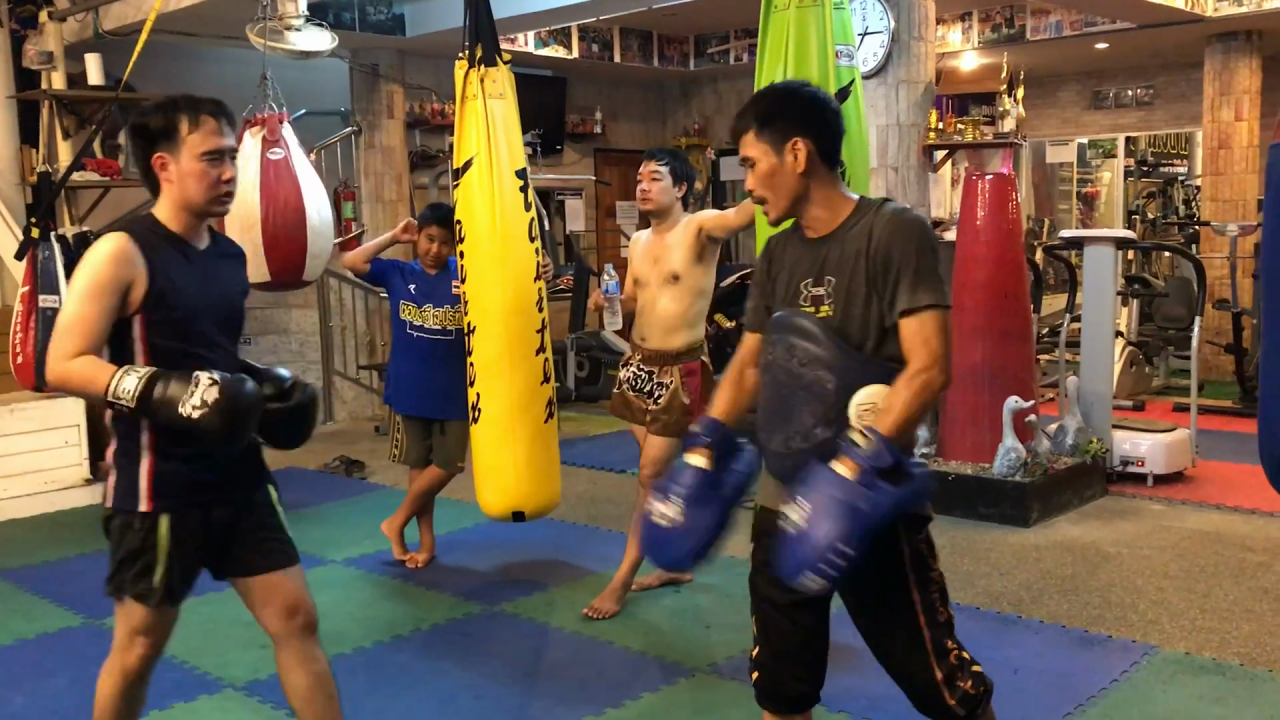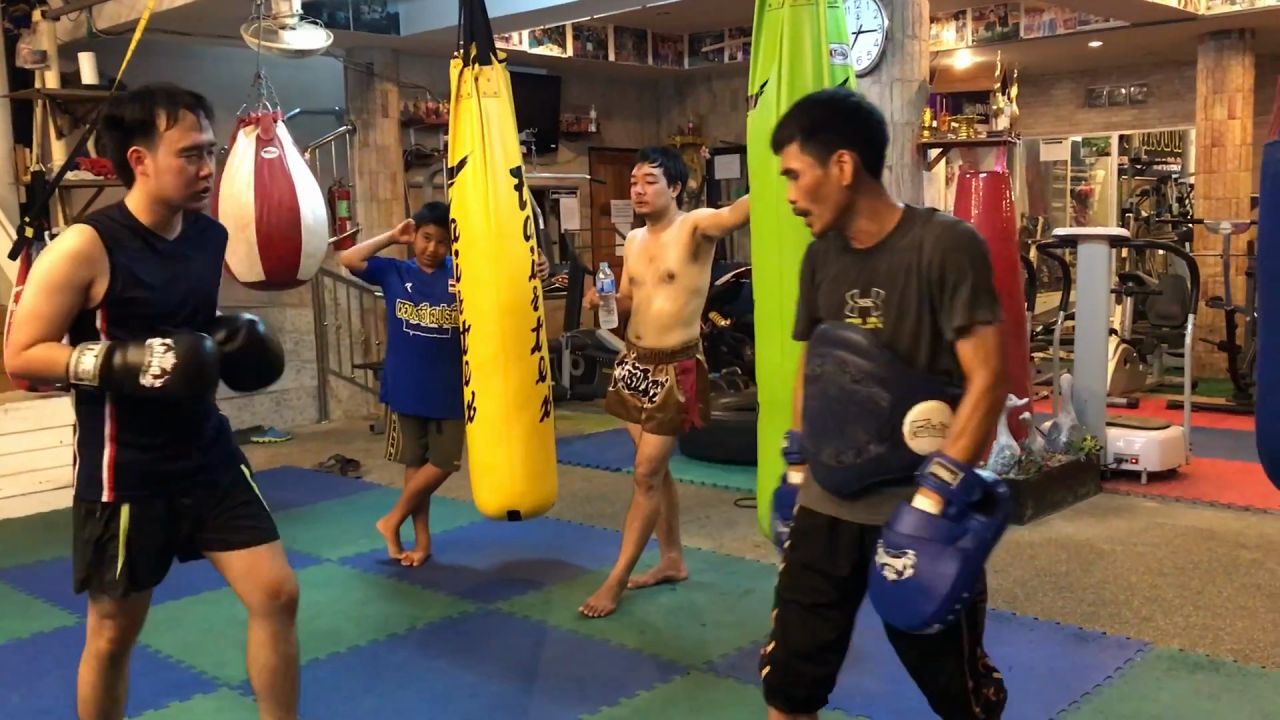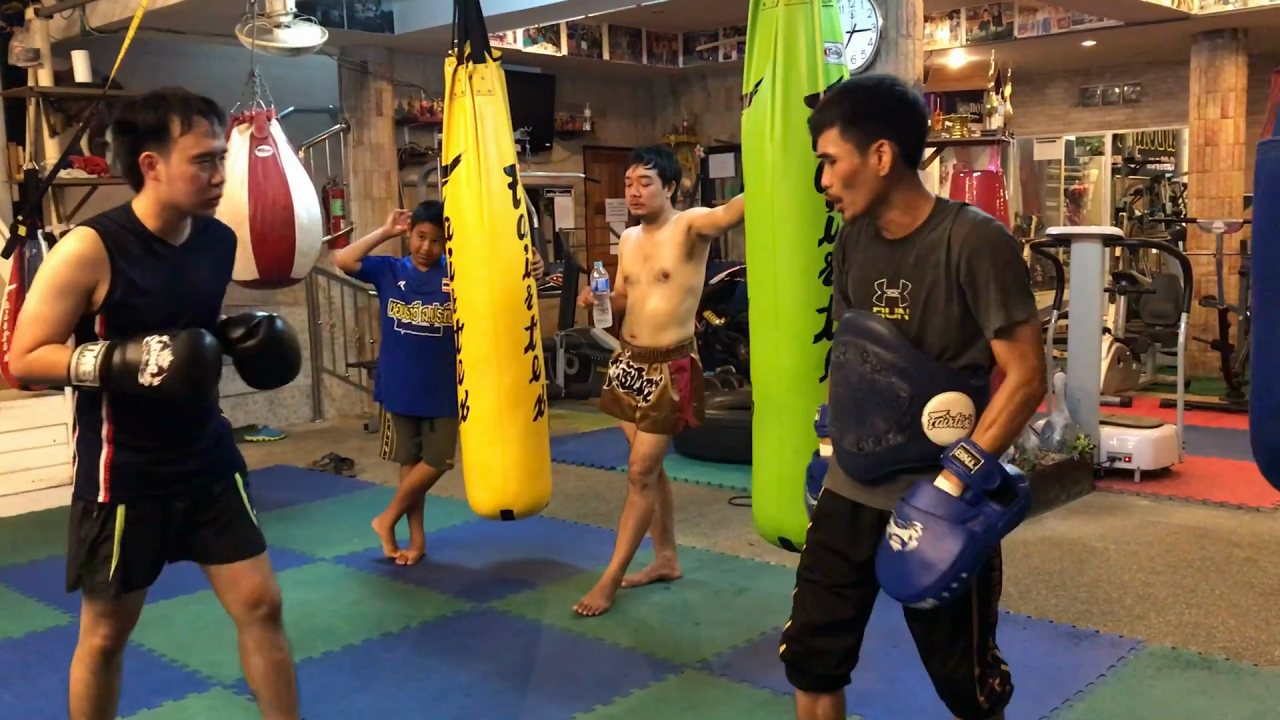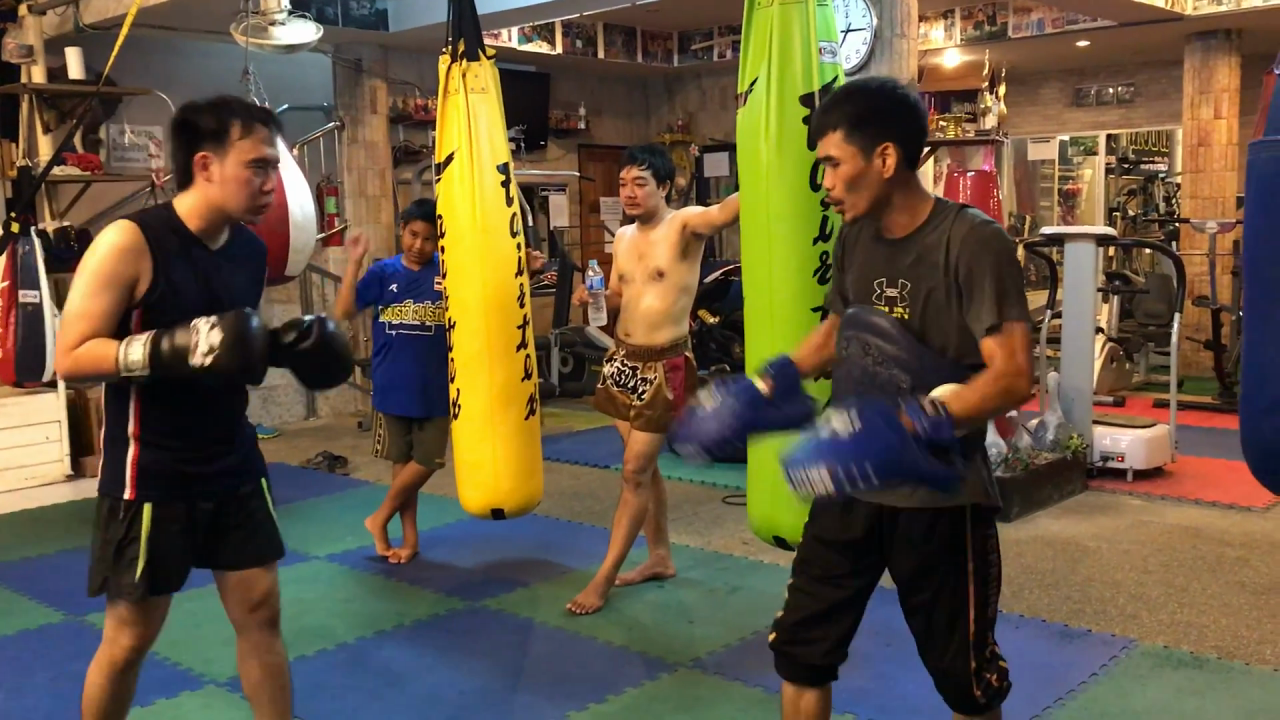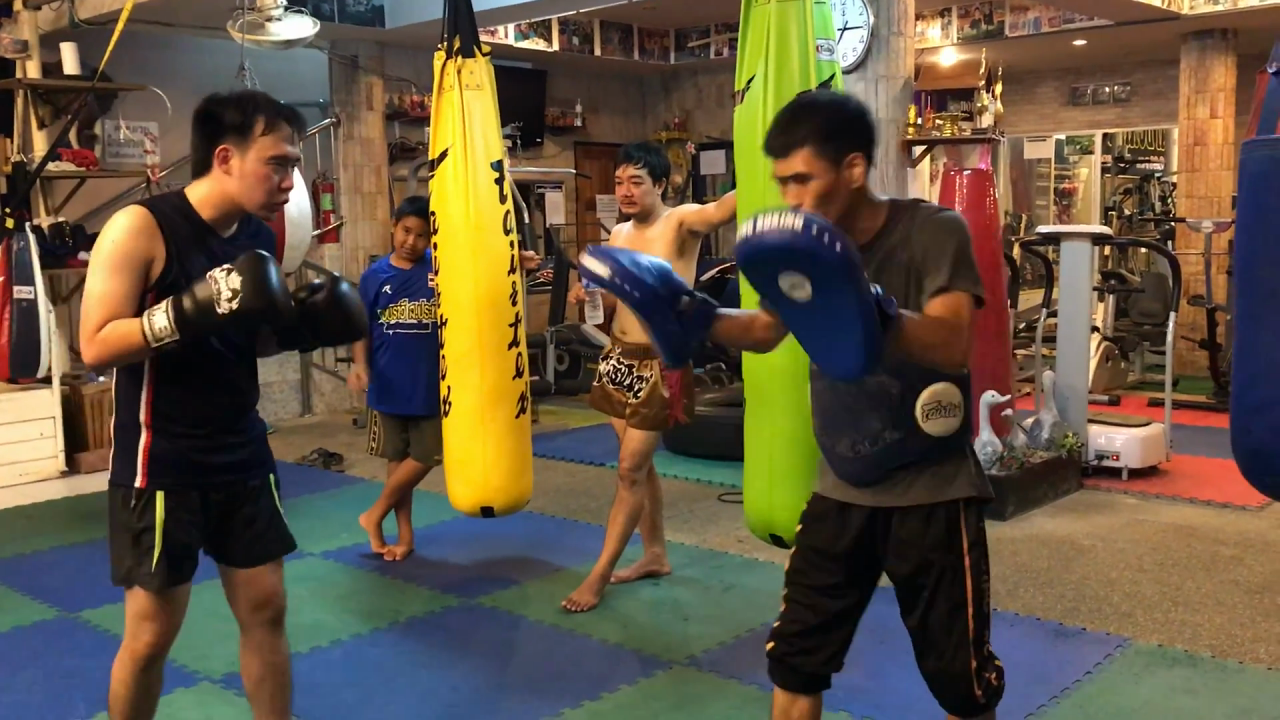
dt=0.2s
person 1, frame 1
left shoulder: (897, 233)
right shoulder: (777, 255)
left elbow: (928, 367)
right elbow: (750, 363)
left wrist: (856, 471)
right wrist: (700, 457)
right hip: (785, 501)
person 1, frame 2
left shoulder: (946, 245)
right shoulder: (820, 258)
left elbow: (986, 381)
left wrist: (935, 500)
right wrist: (797, 469)
right hip: (828, 507)
person 1, frame 3
left shoulder: (974, 240)
right shoulder: (852, 240)
left elbow: (1025, 376)
left wrist: (957, 481)
left hip: (942, 498)
right hip: (852, 491)
right knee: (810, 655)
person 1, frame 4
left shoulder: (973, 241)
right shoulder: (852, 239)
left elbow: (1012, 373)
left wrist: (914, 426)
right wrist: (766, 384)
left hip: (940, 494)
right hip: (849, 486)
right knee: (802, 648)
person 1, frame 5
left shoulder: (935, 231)
left elbow: (950, 345)
right elbow: (763, 329)
left hip: (933, 491)
right hip: (843, 491)
right knee: (795, 655)
person 2, frame 1
left shoulder: (229, 257)
right shoulder: (122, 253)
right elbow: (62, 364)
left wrist: (263, 385)
right wrist: (166, 393)
left hip: (236, 474)
right hip: (157, 483)
left knee: (296, 620)
right knee: (138, 647)
person 2, frame 2
left shoulder: (210, 235)
right shoulder: (86, 247)
left wrist: (230, 341)
right wrist: (124, 361)
left hip: (208, 457)
right hip: (125, 474)
left knee: (277, 595)
right knee: (112, 634)
person 2, frame 3
left shoulder: (218, 240)
right shoulder: (89, 250)
right elbow: (24, 357)
left wrist: (237, 339)
right wrist: (122, 362)
left hip: (209, 461)
right hip: (124, 476)
left knee: (260, 605)
right knee: (106, 632)
person 2, frame 4
left shoulder: (250, 248)
right shoulder: (127, 243)
right elbow: (72, 358)
left wrist: (282, 347)
right wrist: (172, 347)
left hip: (231, 463)
right hip: (150, 475)
left knee: (260, 611)
right knee: (130, 637)
person 2, frame 5
left shoulder: (256, 238)
right shoulder: (139, 227)
right elbow: (97, 346)
left wrist: (297, 323)
right wrist: (191, 308)
left hip: (241, 456)
right hip: (161, 464)
left knee: (263, 609)
right knee: (153, 629)
person 3, frame 1
left shoulder: (701, 227)
right shoulder: (637, 241)
left elbow: (743, 214)
right wrist: (607, 301)
left hip: (680, 370)
right hip: (638, 365)
left knee: (651, 475)
right knee: (659, 468)
left ankle: (621, 581)
person 3, frame 2
left shoulder: (696, 226)
right shoulder: (633, 239)
left elbow: (737, 212)
right wrist: (603, 299)
left hip: (675, 370)
right hip: (634, 363)
left knee: (646, 474)
right knee: (655, 467)
left ankle: (617, 579)
right ankle: (672, 559)
person 3, frame 3
left shoulder: (690, 225)
right shoulder: (627, 238)
left elbow: (731, 212)
right wrist: (597, 298)
left hip: (670, 368)
right hip: (628, 362)
left knee: (640, 472)
right knee: (649, 466)
left ankle: (611, 578)
right ankle: (666, 559)
person 3, frame 4
left shoulder: (686, 224)
right shoulder: (623, 236)
left elbow: (726, 211)
right wrist: (593, 296)
left hip: (664, 365)
right hip: (623, 360)
left knee: (634, 471)
right knee: (643, 464)
left ankle: (604, 576)
right ankle: (660, 557)
person 3, frame 5
left shoulder: (682, 221)
right shoulder: (618, 234)
left elbow: (723, 209)
right wrist: (591, 294)
left hip: (660, 363)
right hip: (620, 358)
left knee: (630, 469)
right knee: (639, 462)
left ankle: (600, 574)
right ankle: (655, 555)
person 4, frame 1
right shoulder: (398, 274)
right elbow: (351, 262)
left wrist: (537, 270)
right wrist: (394, 237)
left hip: (453, 392)
right hip: (409, 390)
left knee: (446, 465)
right knee: (419, 465)
left ankle: (397, 521)
right ankle: (426, 540)
person 4, frame 2
right shoulder: (394, 272)
right elbow: (348, 259)
left wrist: (534, 269)
right wrist: (392, 237)
left hip: (449, 390)
right hip: (405, 389)
left knee: (442, 464)
right knee: (415, 464)
left ankle: (393, 520)
right ankle: (422, 539)
person 4, frame 3
right shoulder: (393, 267)
right elbow: (342, 261)
left wrist: (527, 268)
right wrist: (385, 233)
left hip: (446, 390)
right hip: (403, 388)
left knee: (434, 462)
right knee: (407, 462)
left ankle: (387, 519)
right ankle: (416, 536)
person 4, frame 4
right shoulder: (383, 272)
right elbow: (343, 312)
left wrist: (526, 262)
right wrist: (354, 263)
left hip: (434, 388)
right hip: (391, 387)
left knee: (425, 462)
right knee: (402, 461)
left ankle: (379, 519)
right ankle: (408, 536)
person 4, frame 5
right shoulder: (375, 275)
left wrist: (519, 259)
right wrist: (360, 366)
left hip: (430, 385)
right hip: (389, 386)
left knee: (422, 457)
right knee: (398, 458)
left ankle: (375, 514)
right ankle: (404, 533)
